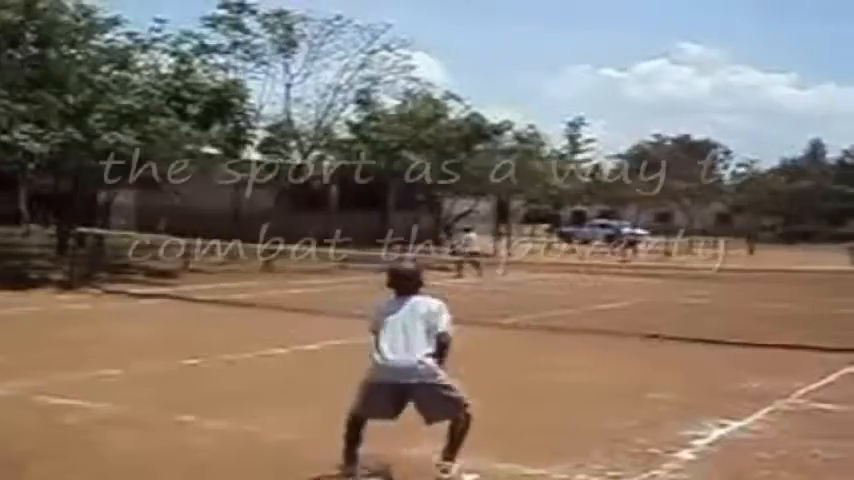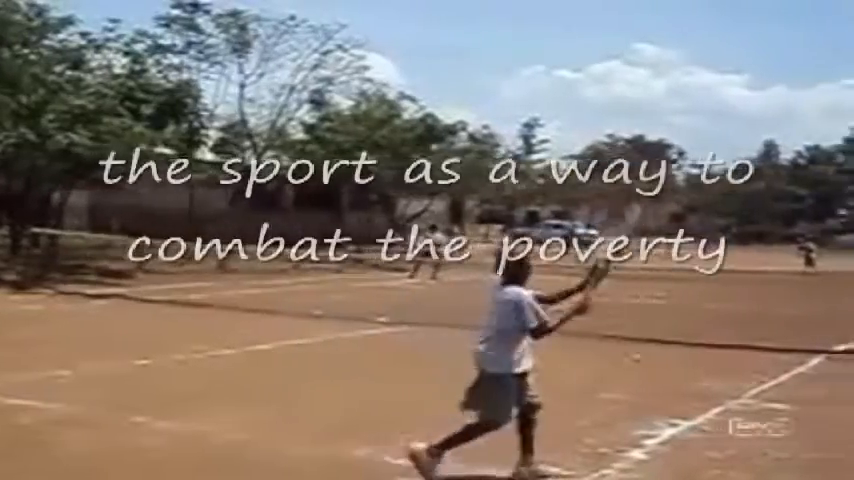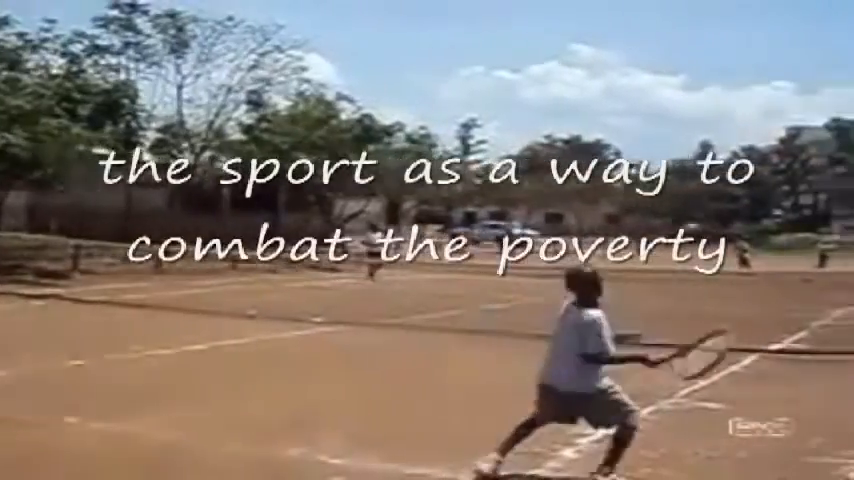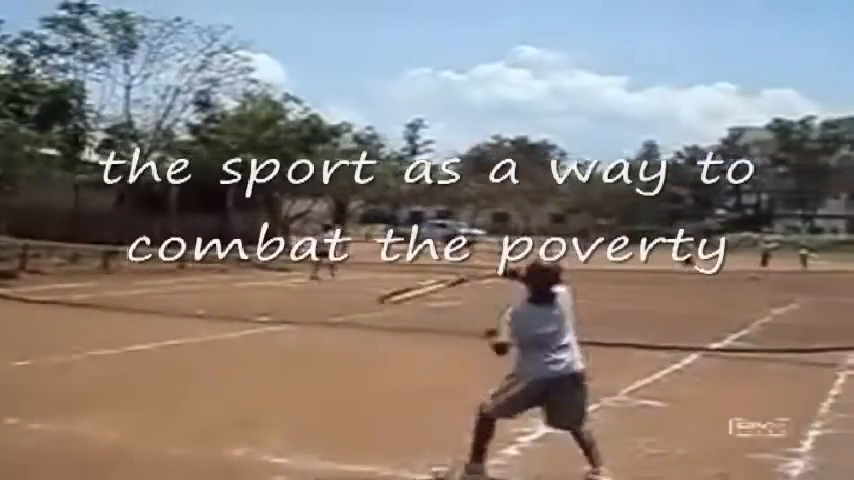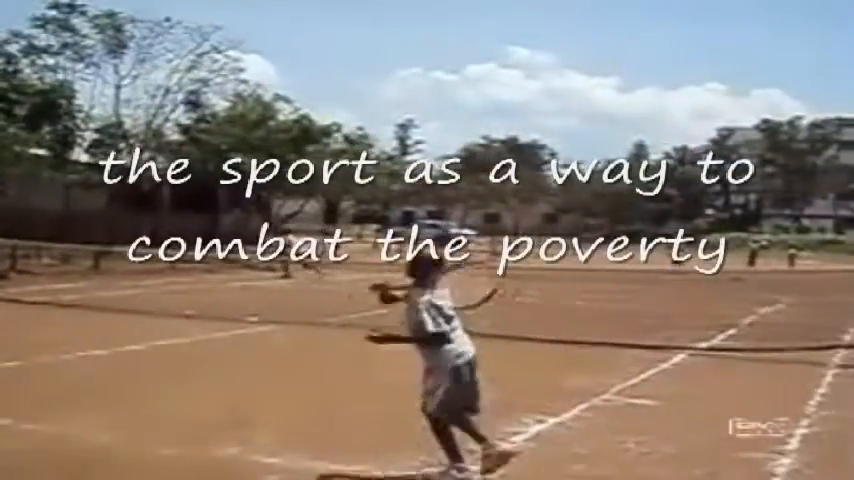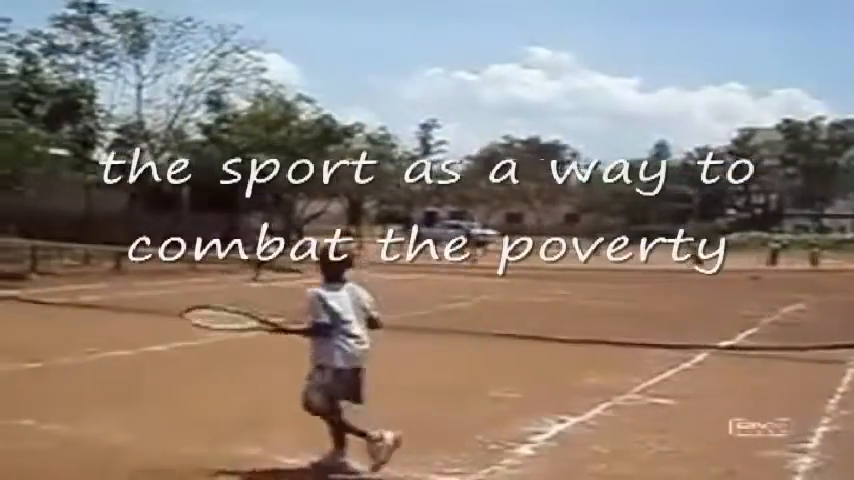
dt=0.5s
person 1, frame 1
left shoulder: (385, 307)
right shoulder: (435, 305)
left elbow: (377, 341)
right elbow: (443, 341)
right wrist: (436, 362)
left hip: (385, 370)
right hip: (422, 371)
left knee: (357, 416)
right knee: (462, 414)
person 1, frame 2
left shoulder: (505, 290)
right shoulder: (520, 296)
left elbow: (544, 300)
right elbow: (538, 332)
left wrist: (579, 289)
right wrist: (573, 312)
left hip: (504, 364)
right hip: (501, 365)
left knee: (529, 407)
right knee: (492, 420)
right ankle: (430, 451)
person 1, frame 3
left shoulder: (569, 308)
right shoulder: (595, 318)
right elbow: (595, 356)
right wrist: (638, 358)
left hip: (552, 381)
right hip: (587, 386)
left knee: (538, 419)
right knee: (629, 421)
left ankle: (496, 458)
person 1, frame 4
left shoulder: (518, 314)
right shoulder: (562, 295)
left elbow: (502, 348)
right elbow: (544, 286)
left wrist: (494, 337)
right wrist: (521, 275)
left hip: (534, 375)
right hip: (571, 371)
left knee: (487, 413)
right knee: (576, 425)
person 1, frame 5
left shoulder: (424, 302)
right shoulder: (434, 285)
left elbow: (438, 337)
left wrist: (390, 338)
right wrist: (387, 291)
left hip: (449, 361)
right hip: (460, 356)
left knee: (435, 412)
right knee: (451, 411)
right ankle: (490, 446)
person 1, frame 6
left shoulder: (318, 294)
right shoulder: (358, 291)
left elbow: (321, 330)
right elbow: (375, 323)
left hip: (332, 359)
right hip: (355, 357)
left knee: (318, 407)
right knee: (329, 404)
left ankle: (376, 437)
right ankle: (338, 453)
